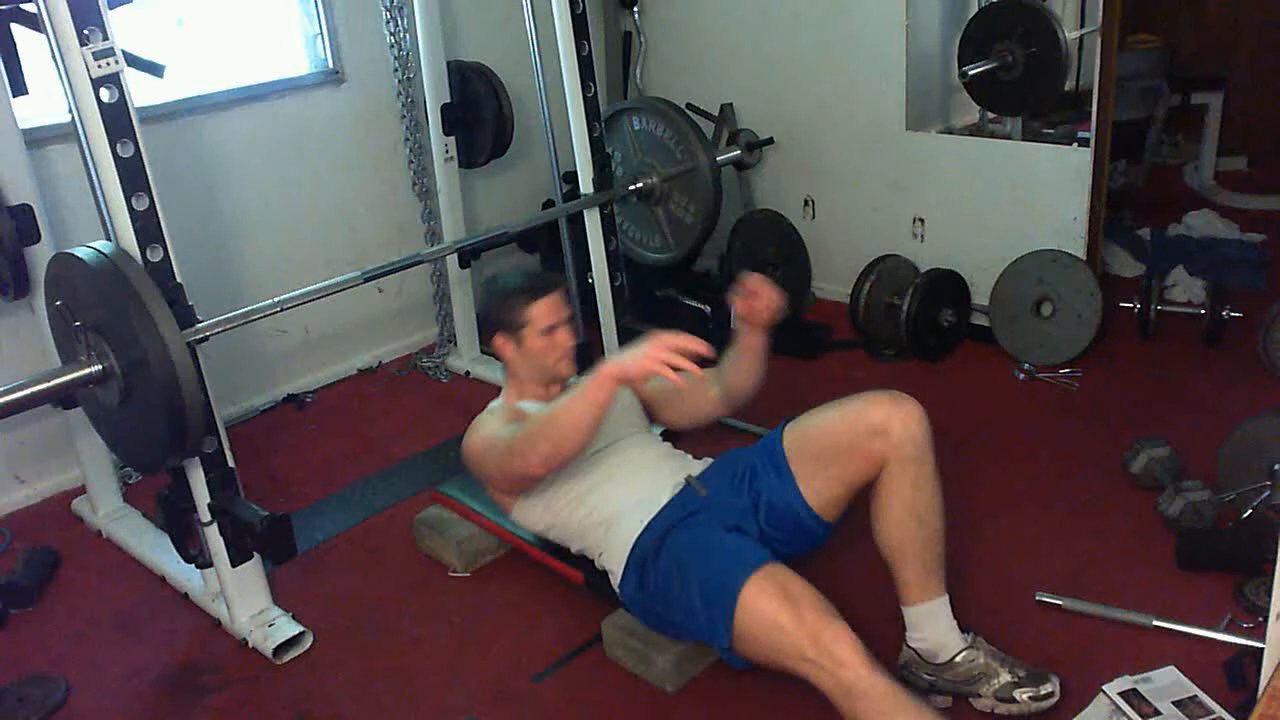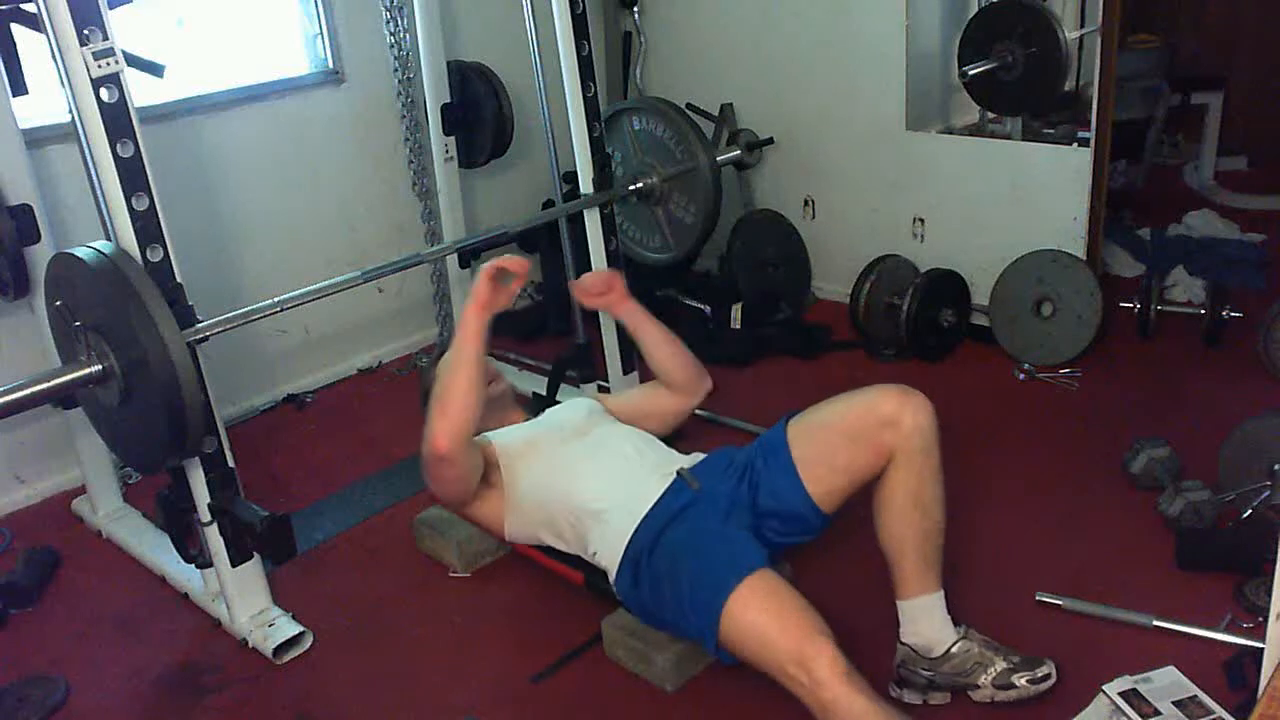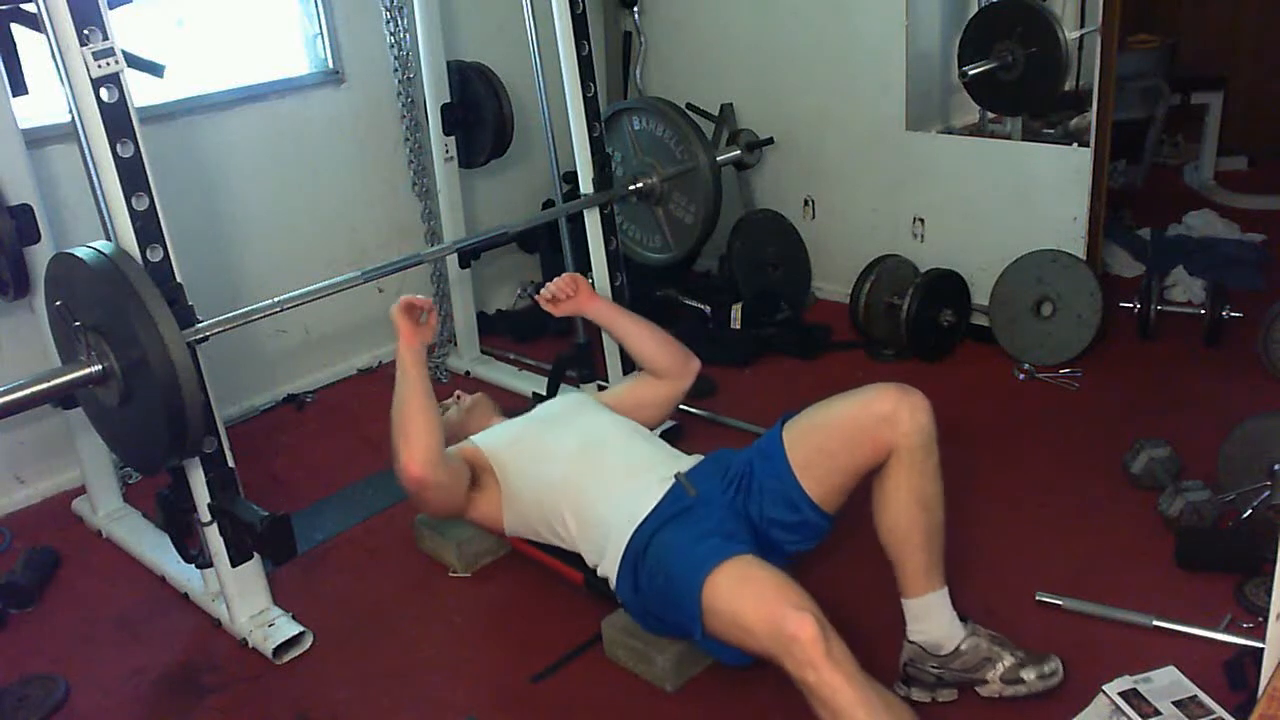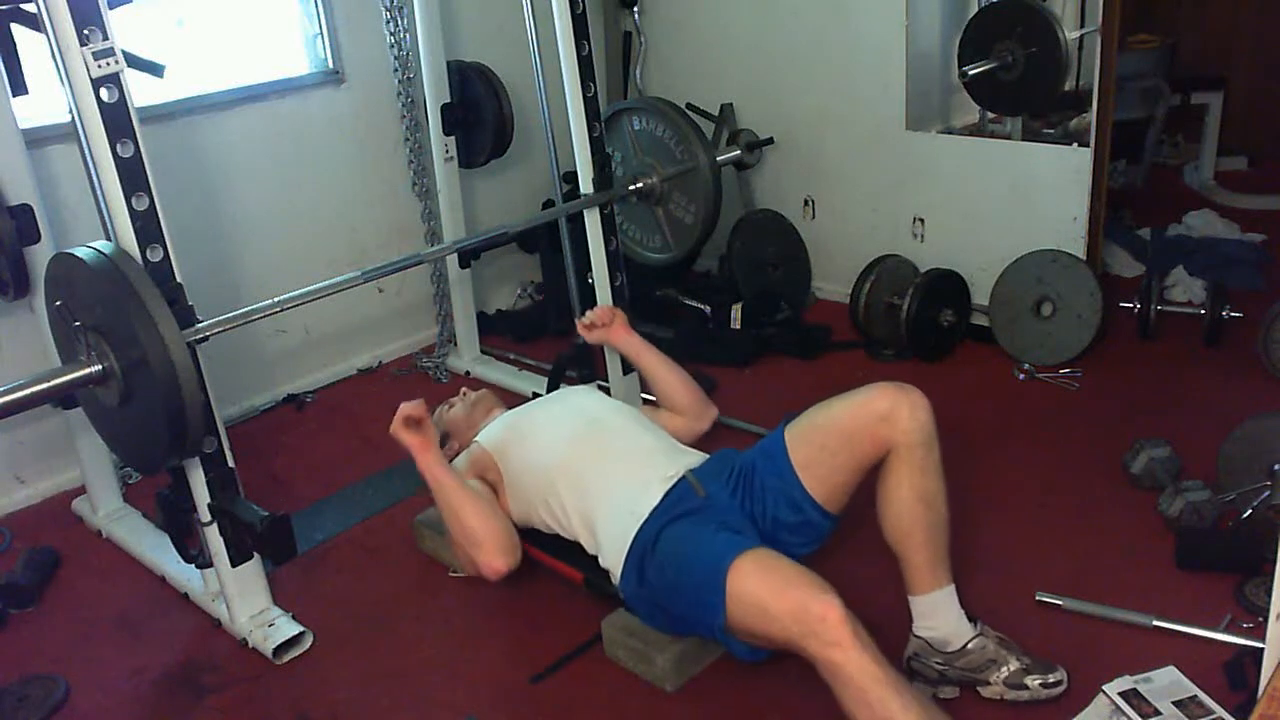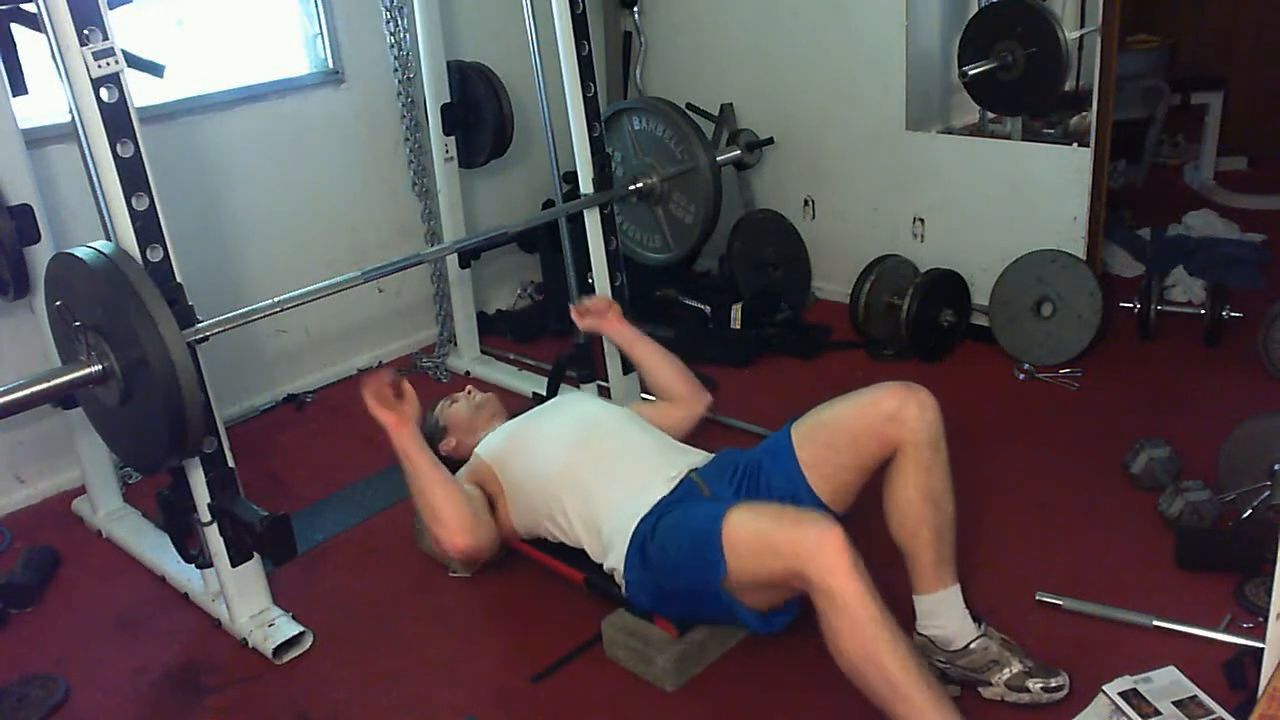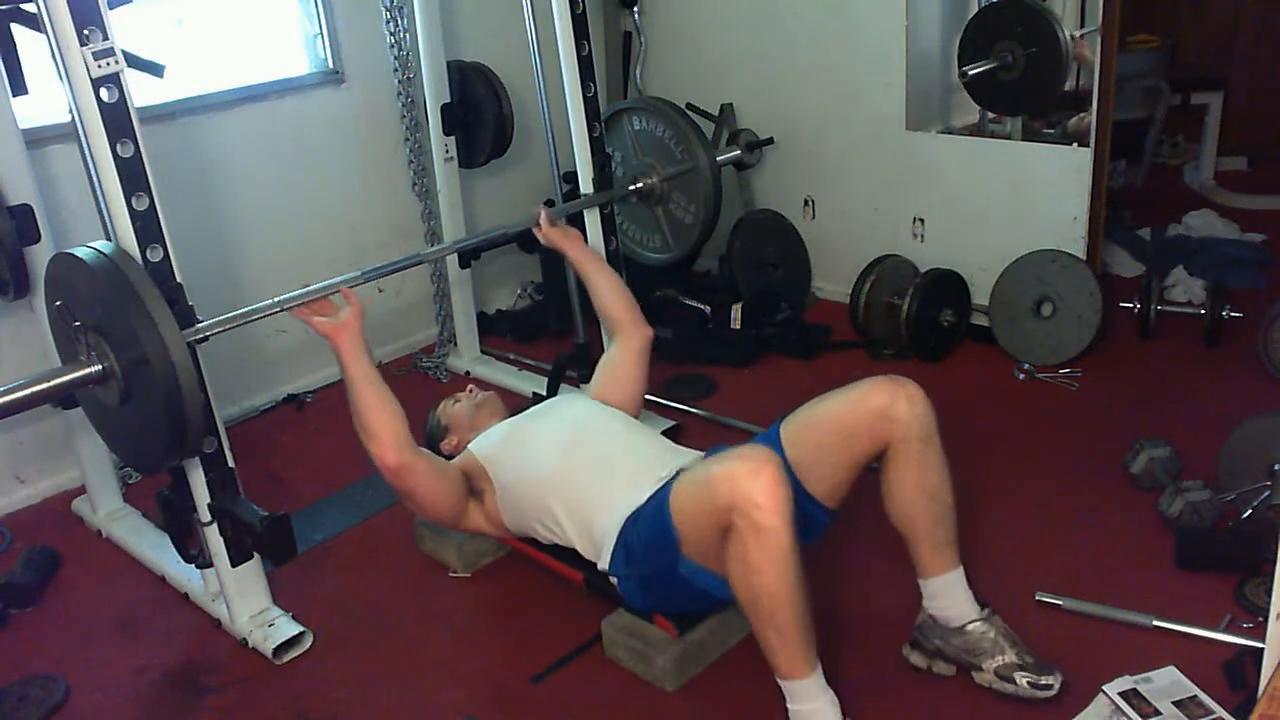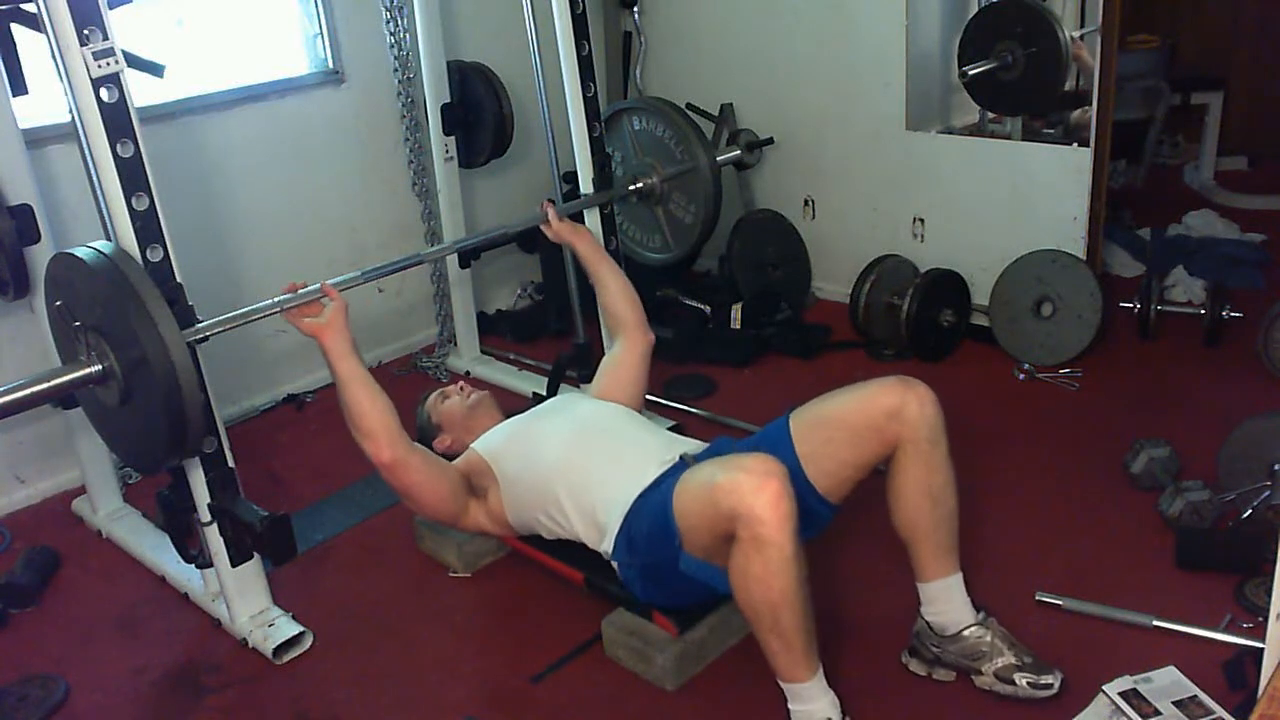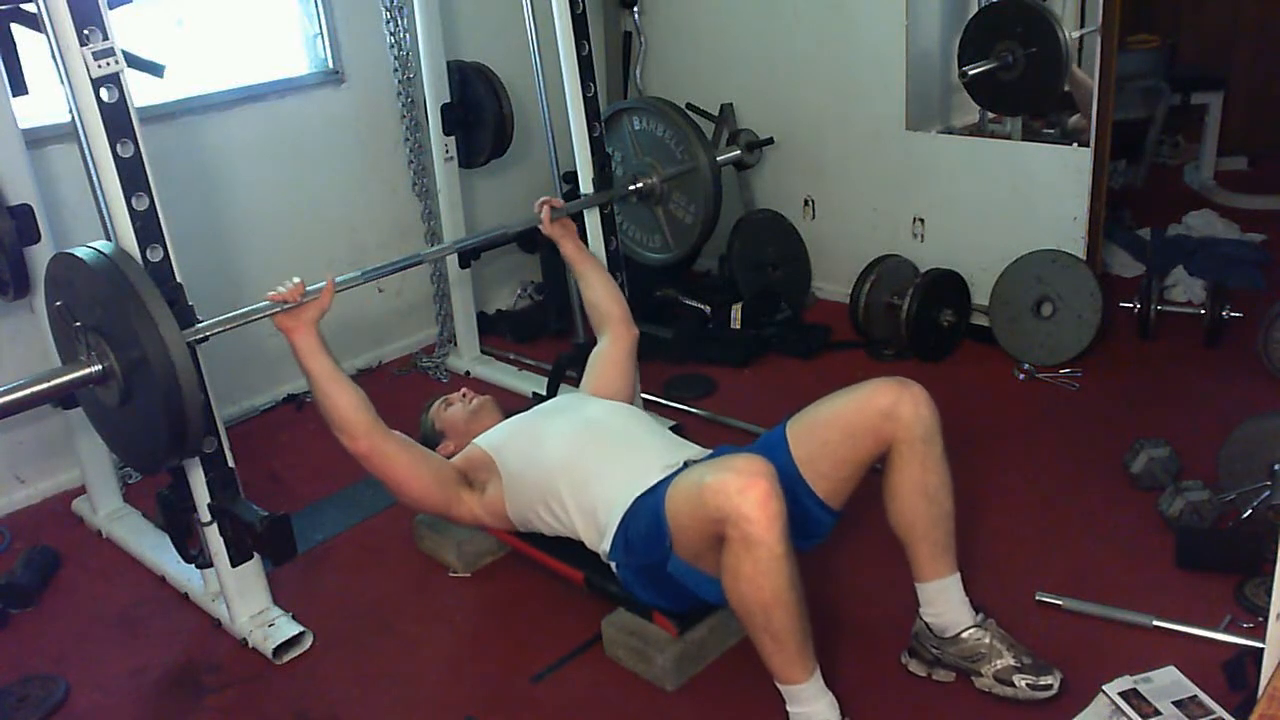
dt=0.4s
person 1, frame 1
left shoulder: (592, 389)
right shoulder: (489, 436)
left elbow: (719, 396)
right elbow: (533, 458)
left wrist: (752, 329)
right wrist: (613, 370)
left hip: (722, 485)
right hip: (659, 544)
left knee: (894, 418)
right knee: (835, 653)
left ankle: (936, 651)
person 1, frame 2
left shoulder: (578, 410)
right shoulder: (477, 474)
left elbow: (690, 388)
right elbow: (441, 443)
left wrist: (623, 307)
right wrist: (475, 315)
left hip: (717, 479)
right hip: (656, 536)
left knee: (903, 413)
right knee: (819, 668)
left ankle: (930, 648)
person 1, frame 3
left shoulder: (574, 407)
right shoulder: (472, 466)
left elbow: (679, 371)
right elbow: (418, 469)
left wrist: (593, 308)
right wrist: (410, 350)
left hip: (721, 482)
right hip: (657, 541)
left knee: (898, 410)
right knee: (802, 634)
left ankle: (936, 645)
person 1, frame 4
left shoulder: (568, 407)
right shoulder: (473, 465)
left elbow: (697, 414)
right elbow: (495, 556)
left wrist: (623, 338)
right wrist: (424, 456)
left hip: (725, 481)
right hip: (659, 537)
left knee: (898, 409)
right knee: (824, 620)
left ankle: (942, 643)
person 1, frame 5
left shoulder: (572, 409)
right shoulder: (476, 474)
left elbow: (691, 403)
right elbow: (465, 541)
left wrist: (618, 330)
right wrist: (405, 435)
left hip: (724, 477)
right hip: (660, 536)
left knee: (906, 409)
right knee: (821, 546)
left ankle: (948, 638)
person 1, frame 6
left shoulder: (581, 409)
right shoulder: (471, 482)
left elbow: (632, 332)
right elbow: (395, 457)
left wrist: (574, 248)
right wrist: (350, 343)
left hip: (707, 483)
right hip: (650, 542)
left knee: (896, 402)
right knee: (756, 476)
left ankle: (948, 620)
person 1, frame 7
left shoulder: (574, 407)
right shoulder: (471, 482)
left elbow: (635, 334)
right elbow: (388, 452)
left wrist: (580, 240)
right wrist: (334, 338)
left hip: (713, 470)
right hip: (652, 531)
left knee: (907, 404)
right knee: (760, 490)
left ankle: (947, 626)
person 1, frame 8
left shoulder: (576, 406)
right shoulder: (470, 481)
left elbow: (619, 330)
right elbow: (367, 437)
left wrist: (569, 242)
right wrist: (305, 336)
left hip: (717, 477)
right hip: (653, 531)
left knee: (902, 404)
right knee: (749, 488)
left ankle: (946, 627)
